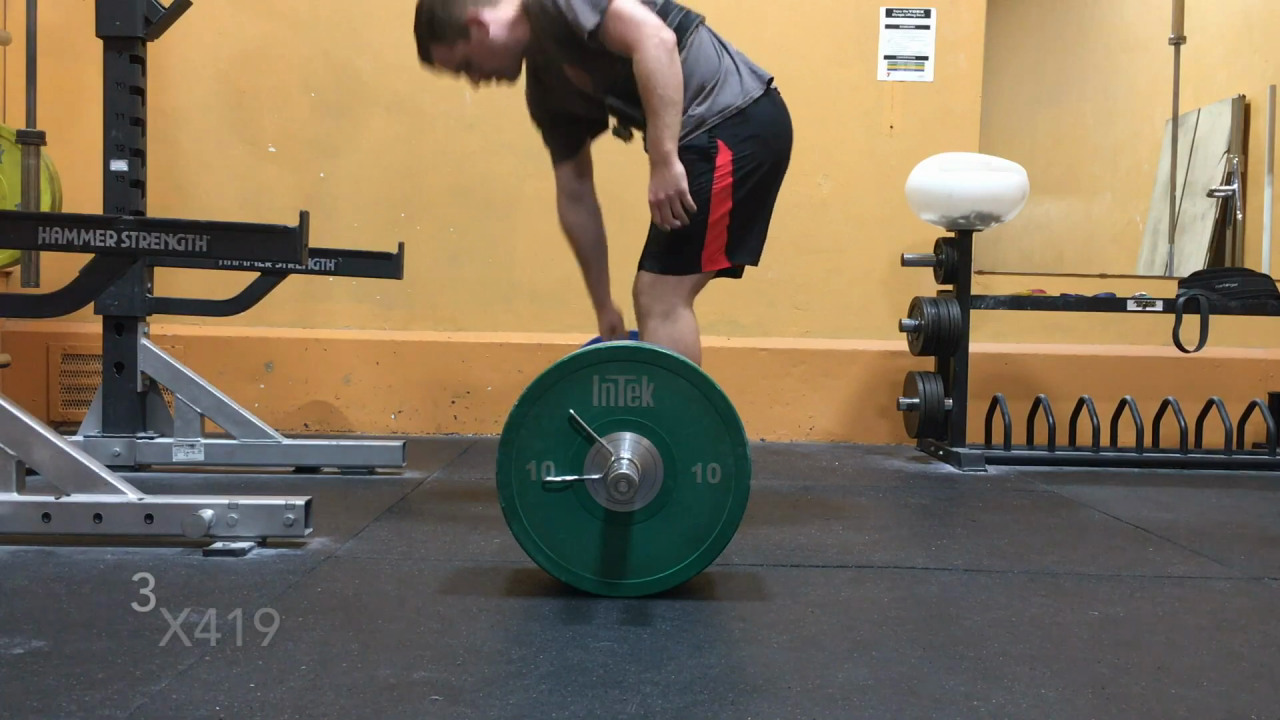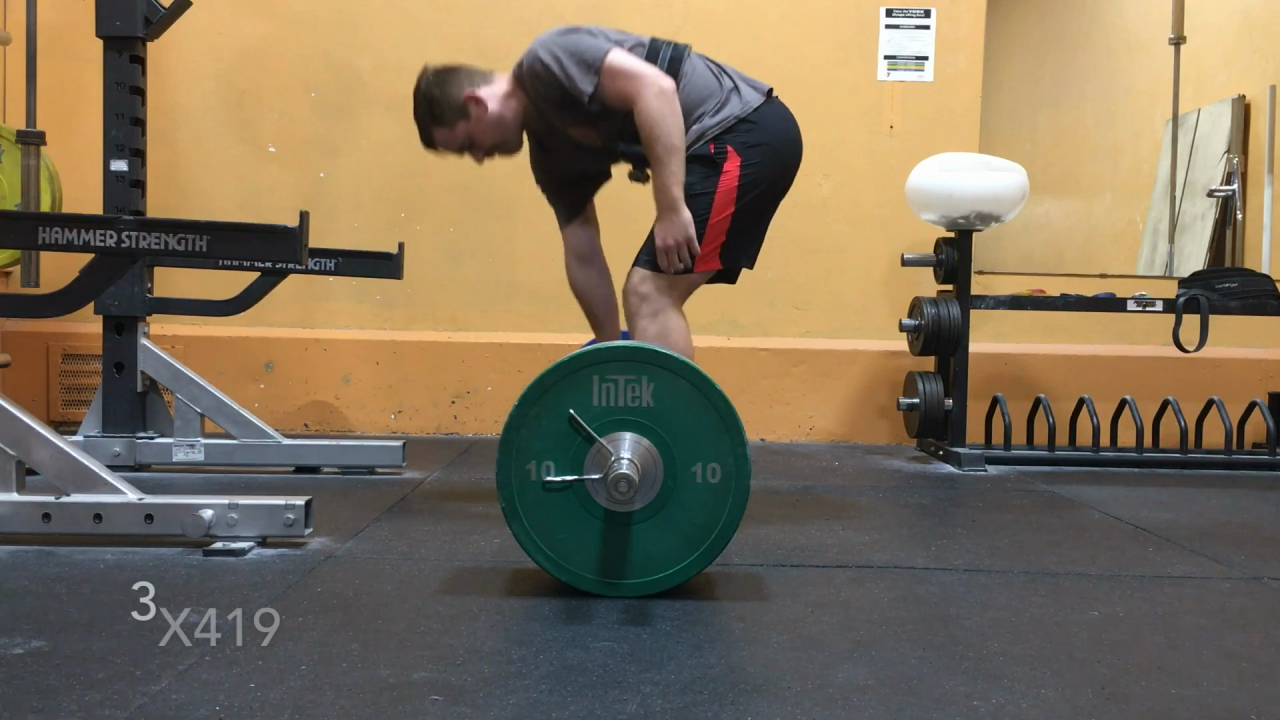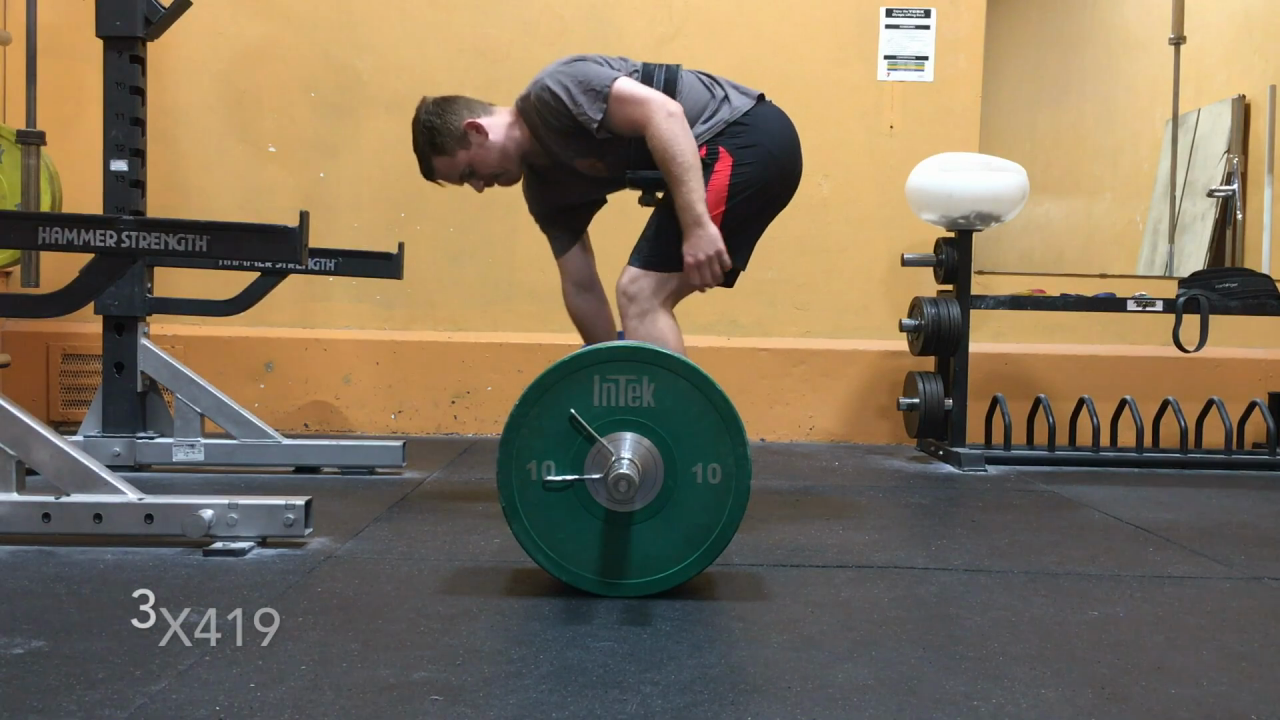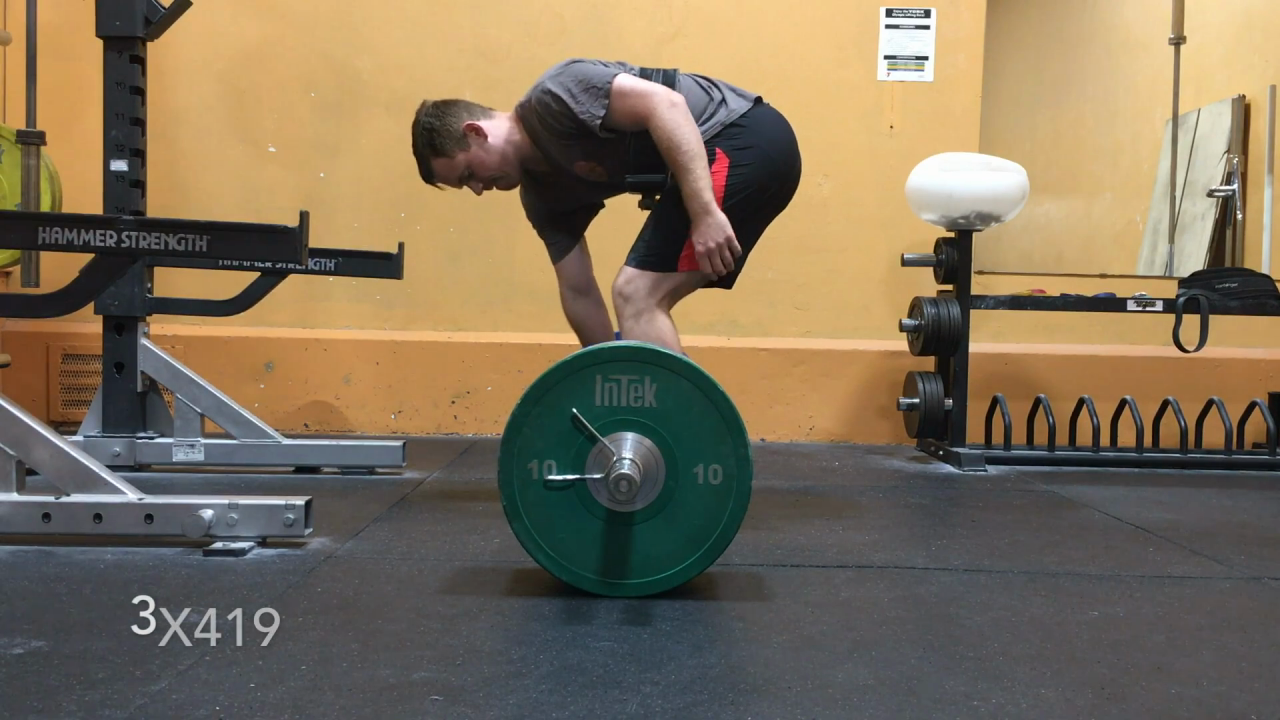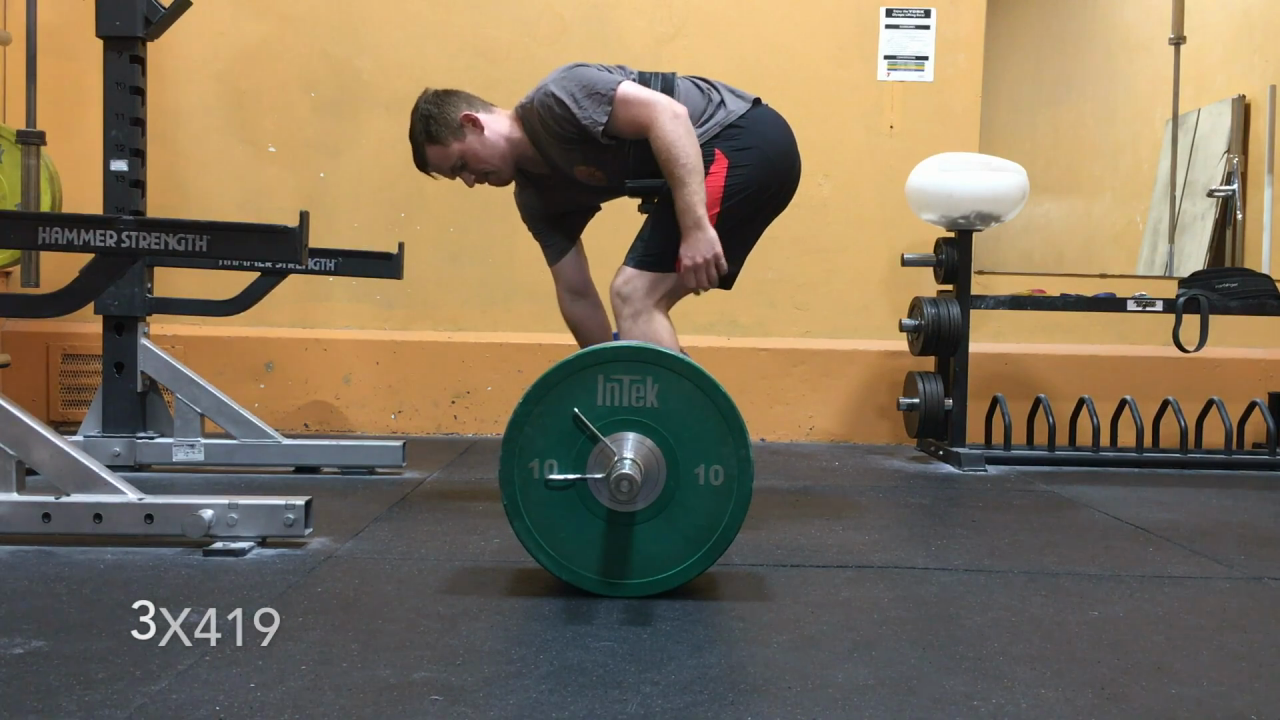
dt=0.2s
person 1, frame 1
right shoulder: (545, 96)
left elbow: (654, 38)
right elbow: (575, 197)
left wrist: (664, 162)
right wrist: (604, 307)
left hip: (735, 120)
right hip: (724, 126)
left knee: (661, 296)
right knee: (656, 297)
person 1, frame 2
left shoulder: (547, 63)
right shoulder: (550, 149)
left elbow: (655, 87)
right elbow: (583, 259)
left wrist: (670, 210)
left hip: (746, 131)
right hip: (746, 138)
left knee: (649, 294)
right knee: (652, 299)
person 1, frame 3
left shoulder: (552, 94)
right shoulder: (547, 182)
left elbow: (662, 112)
right elbow: (581, 287)
left wrist: (695, 226)
left hip: (747, 136)
left knee: (640, 294)
right knee: (646, 299)
person 1, frame 4
left shoulder: (552, 98)
right shoulder: (543, 188)
left elbow: (665, 103)
right elbow: (578, 291)
left wrist: (705, 214)
left hip: (746, 139)
right hip: (751, 147)
left knee: (637, 294)
right knee: (643, 299)
person 1, frame 5
left shoulder: (554, 101)
right shoulder: (537, 192)
left elbow: (667, 114)
right elbow: (575, 293)
left wrist: (695, 228)
left hip: (745, 141)
left knee: (635, 294)
right knee: (641, 299)
